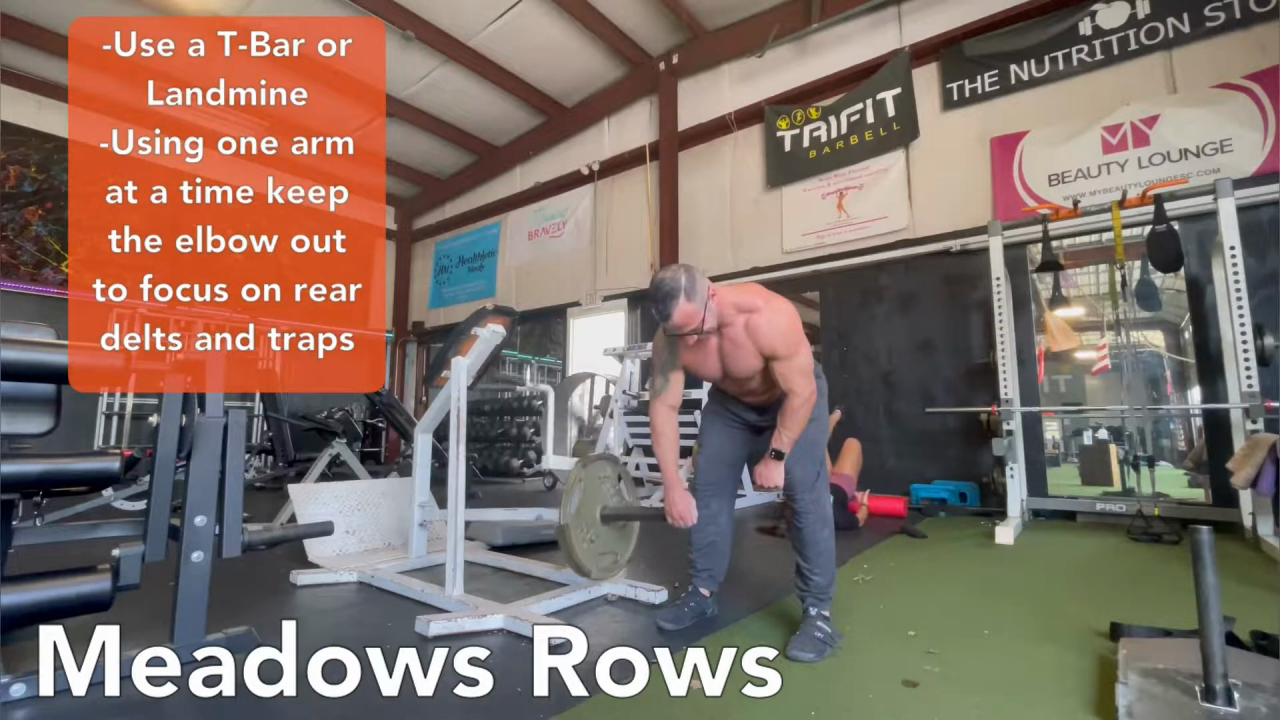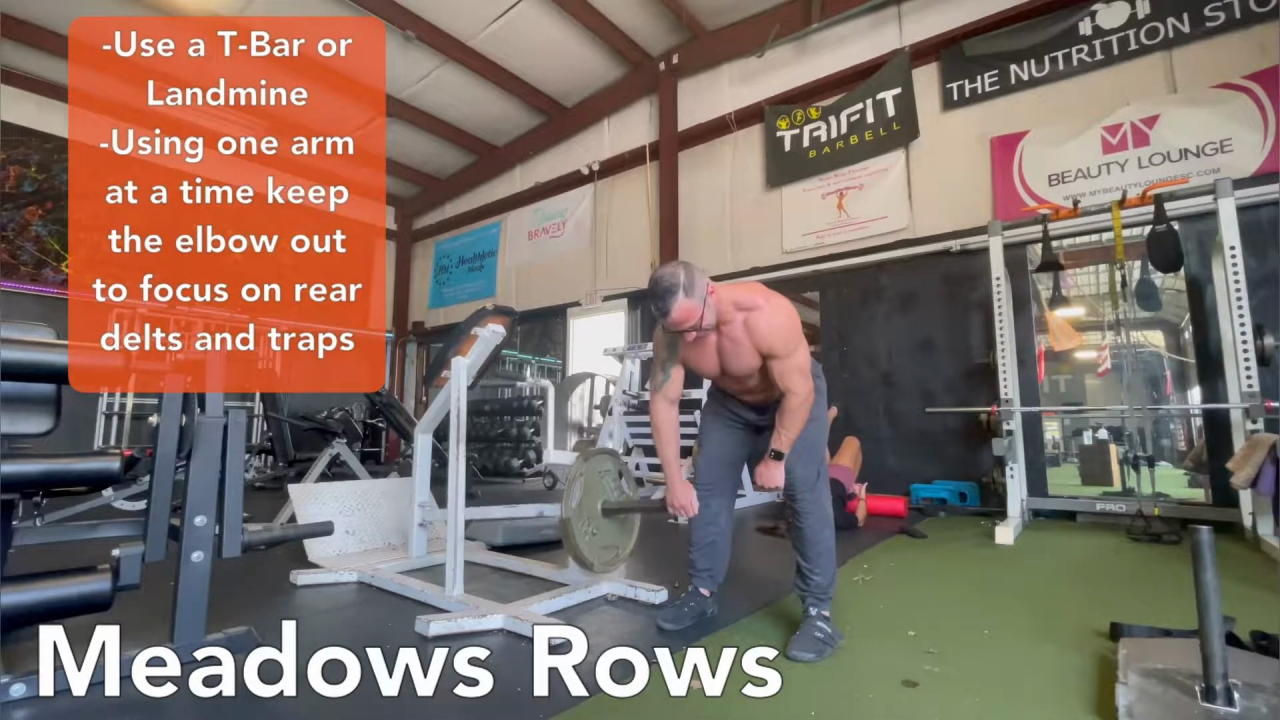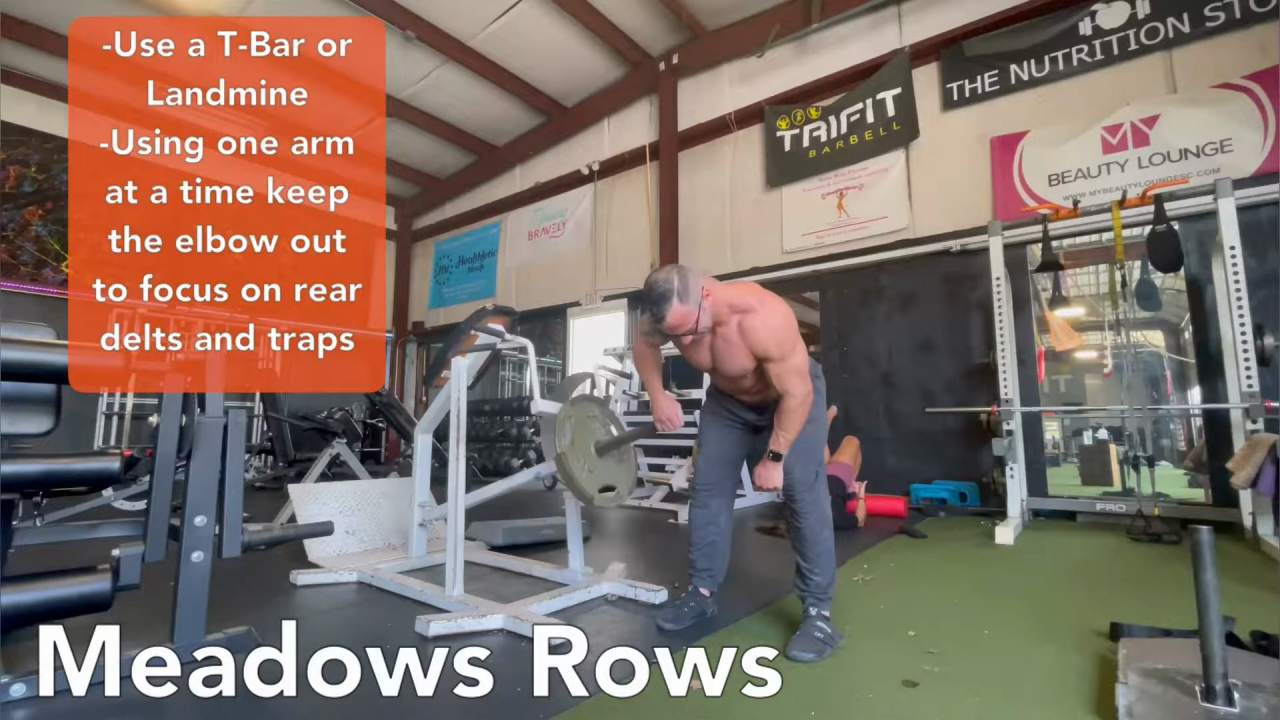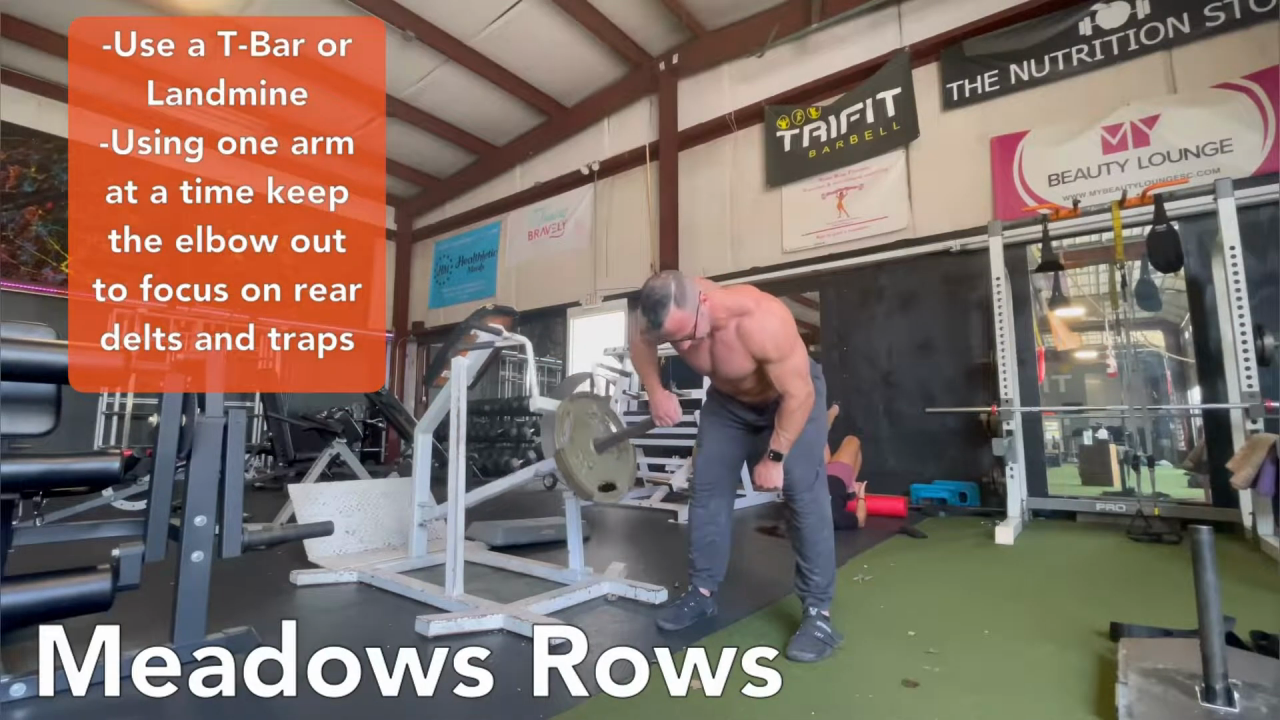
dt=0.3s
person 1, frame 1
left shoulder: (769, 317)
right shoulder: (671, 338)
left elbow: (801, 392)
right elbow: (664, 407)
left wrist: (776, 456)
right wrist: (673, 486)
left hip: (795, 397)
right hip: (729, 402)
left knee: (806, 494)
right knee: (707, 490)
left ankle: (818, 612)
right ankle: (702, 593)
person 1, frame 2
left shoulder: (767, 315)
right shoulder: (671, 334)
left elbow: (798, 393)
right elbow: (663, 400)
left wrist: (775, 457)
right wrist: (674, 479)
left hip: (794, 396)
right hip: (728, 401)
left knee: (805, 493)
right knee: (707, 488)
left ankle: (818, 612)
right ankle: (702, 592)
person 1, frame 3
left shoulder: (763, 316)
right shoulder: (673, 317)
left elbow: (796, 393)
right elbow: (642, 340)
left wrist: (775, 457)
right wrist: (658, 394)
left hip: (792, 395)
right hip: (727, 399)
left knee: (804, 492)
right knee: (708, 489)
left ankle: (818, 612)
right ankle: (702, 593)
person 1, frame 4
left shoulder: (761, 320)
right shoulder: (671, 317)
left elbow: (798, 394)
right elbow: (637, 337)
left wrist: (775, 458)
right wrist: (657, 394)
left hip: (793, 396)
right hip: (727, 400)
left knee: (803, 493)
right knee: (707, 488)
left ankle: (818, 613)
right ankle: (702, 593)
